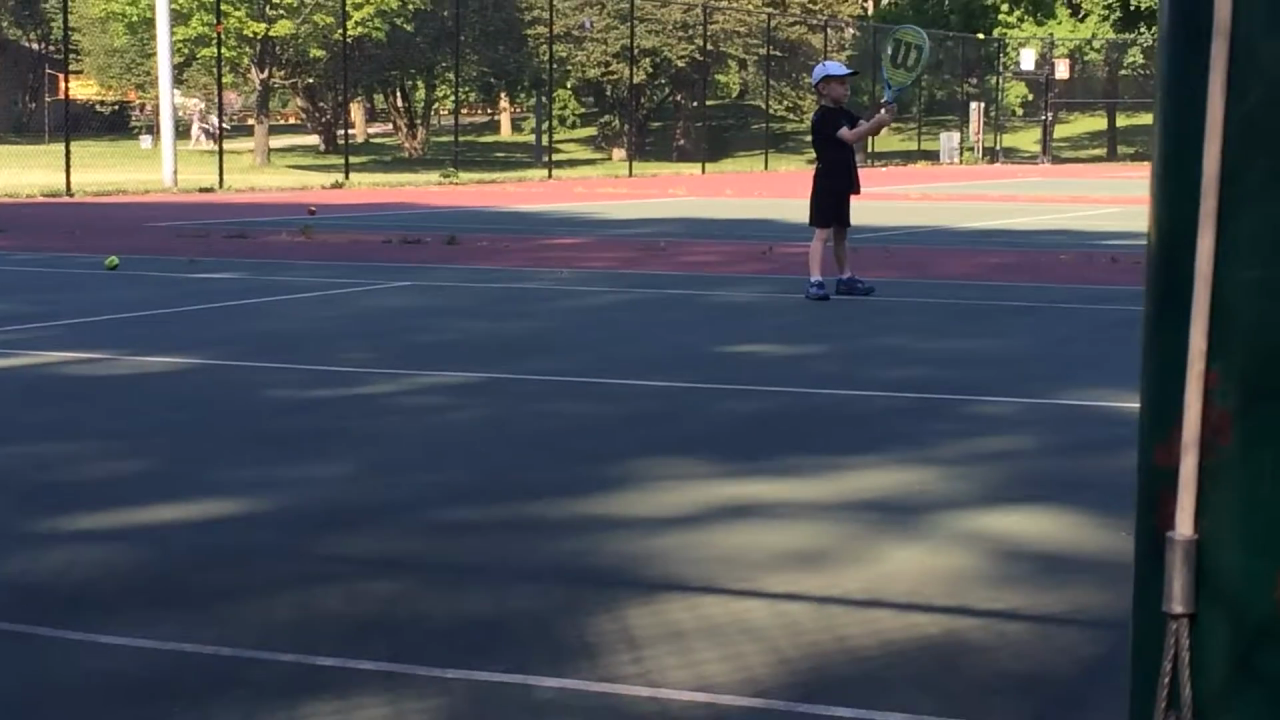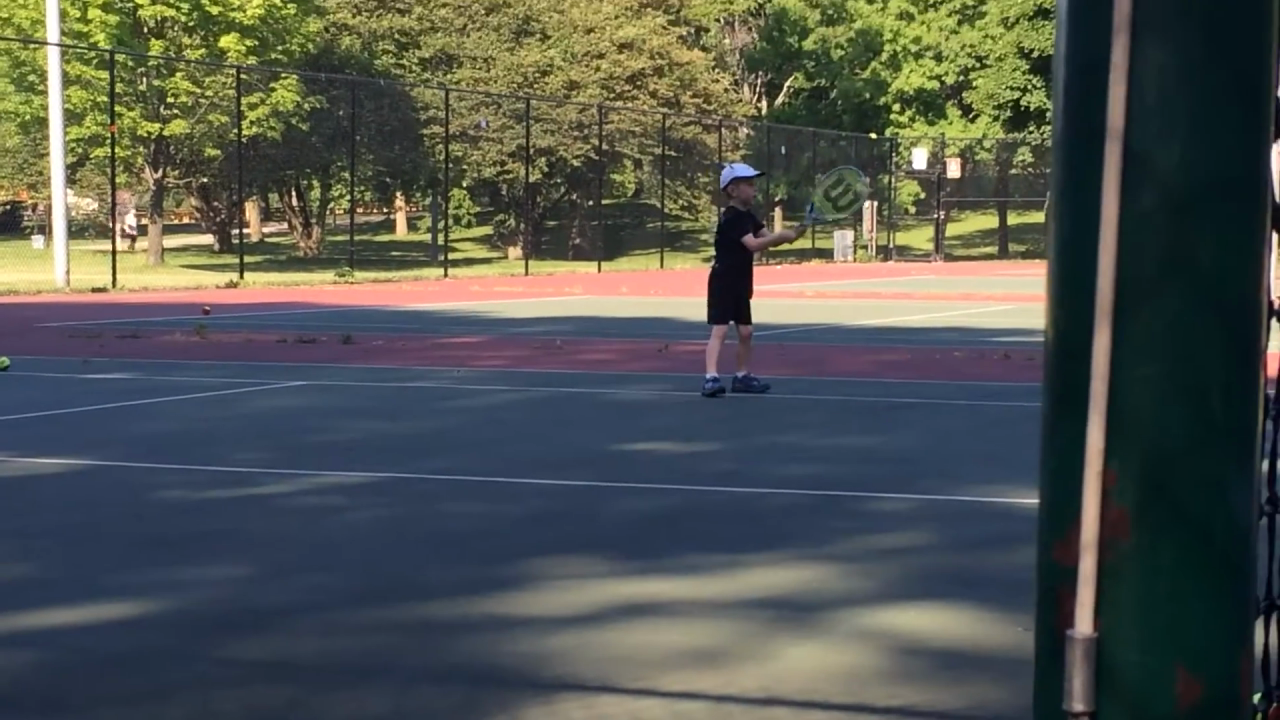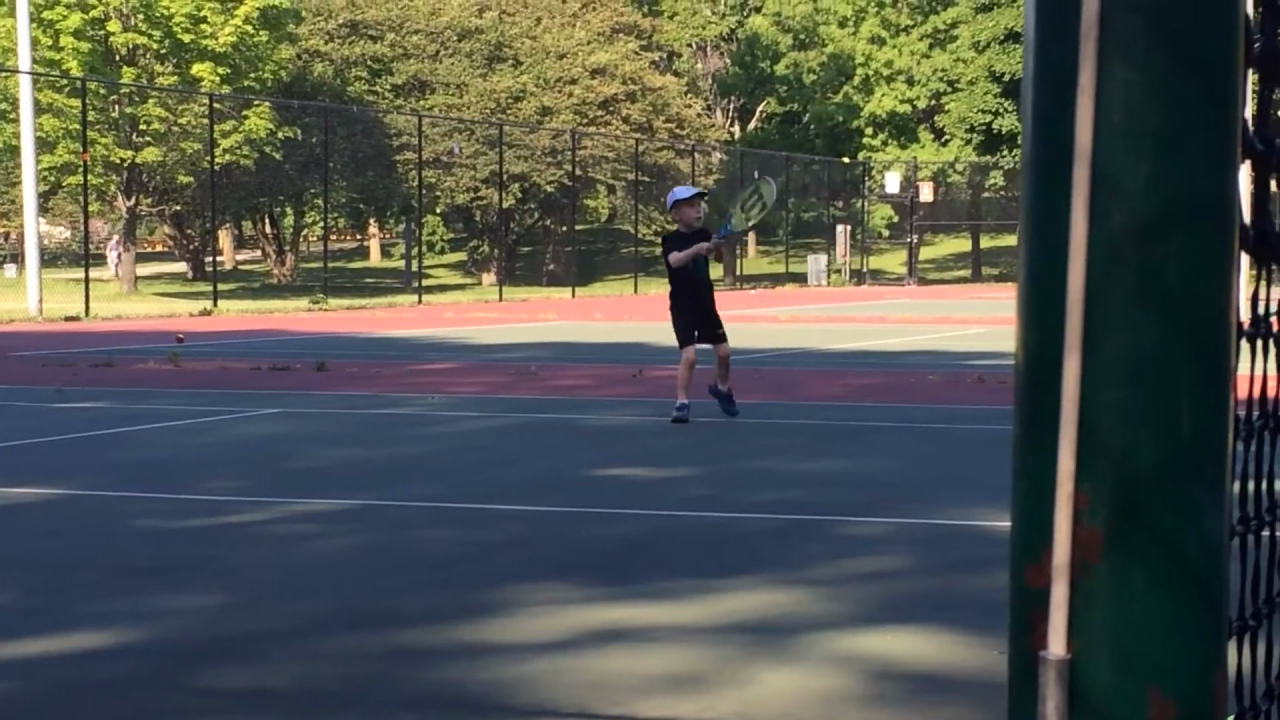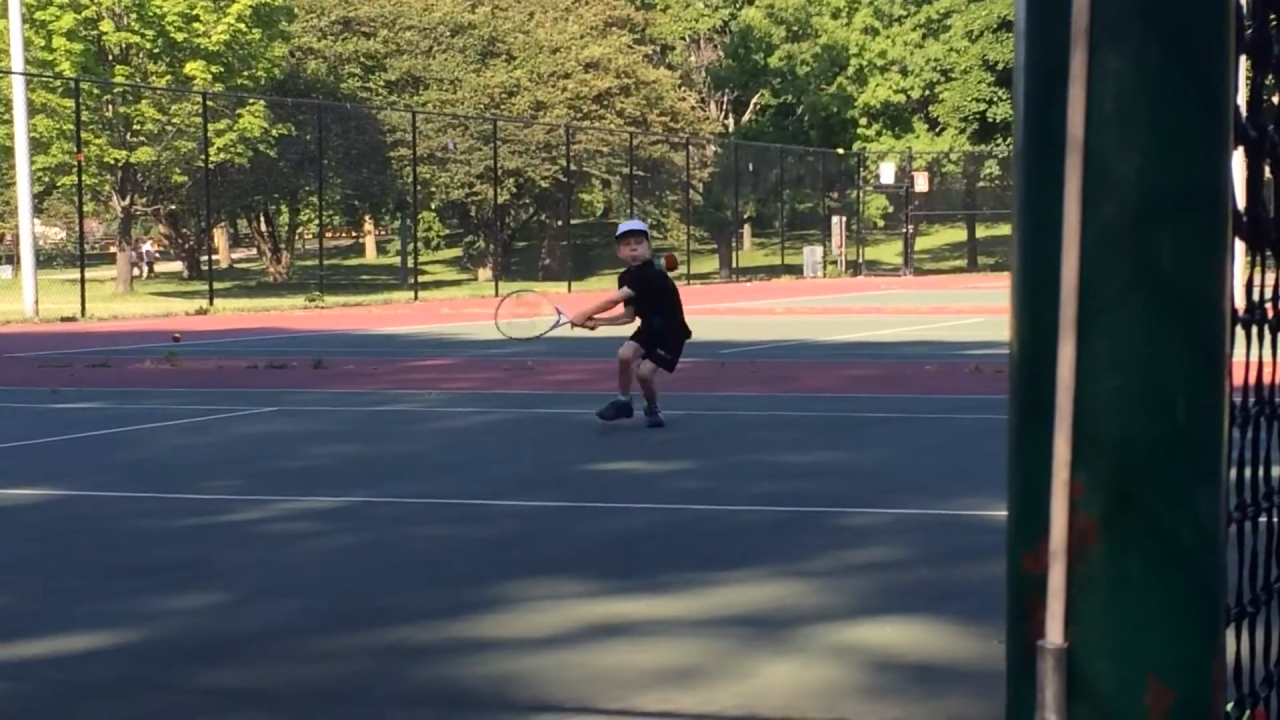
dt=0.7s
person 1, frame 1
left shoulder: (843, 114)
right shoulder: (823, 116)
left elbow: (869, 130)
right elbow: (850, 137)
left wrist: (882, 120)
right wrist: (877, 121)
left hip: (842, 184)
right hip: (827, 184)
left knee: (841, 233)
right knee: (823, 233)
left ankle: (845, 278)
right ankle: (815, 282)
person 1, frame 2
left shoulder: (747, 216)
right shoulder: (732, 218)
left elbow: (768, 237)
right elbow: (753, 244)
left wrist: (788, 235)
right wrist: (782, 236)
left hip: (739, 285)
right hip: (723, 283)
left knee: (745, 331)
right knee: (720, 330)
left ankle: (742, 376)
right ankle: (711, 378)
person 1, frame 3
left shoulder: (704, 235)
right shoulder: (670, 239)
left elbow: (715, 249)
right elbow: (674, 261)
left wrist: (714, 248)
right wrist: (697, 249)
left hip: (706, 304)
right hip: (682, 306)
left knee: (723, 351)
right knee: (689, 355)
left ankle: (722, 388)
right ankle: (682, 404)
person 1, frame 4
left shoulder: (649, 273)
right shoulder: (626, 277)
left elbow: (616, 299)
right elbow: (630, 315)
left wrist: (586, 314)
right wrist: (597, 321)
left hip: (671, 333)
right hip: (649, 330)
left knee: (644, 372)
right knee: (625, 354)
left ankle: (652, 409)
right ankle: (624, 401)
